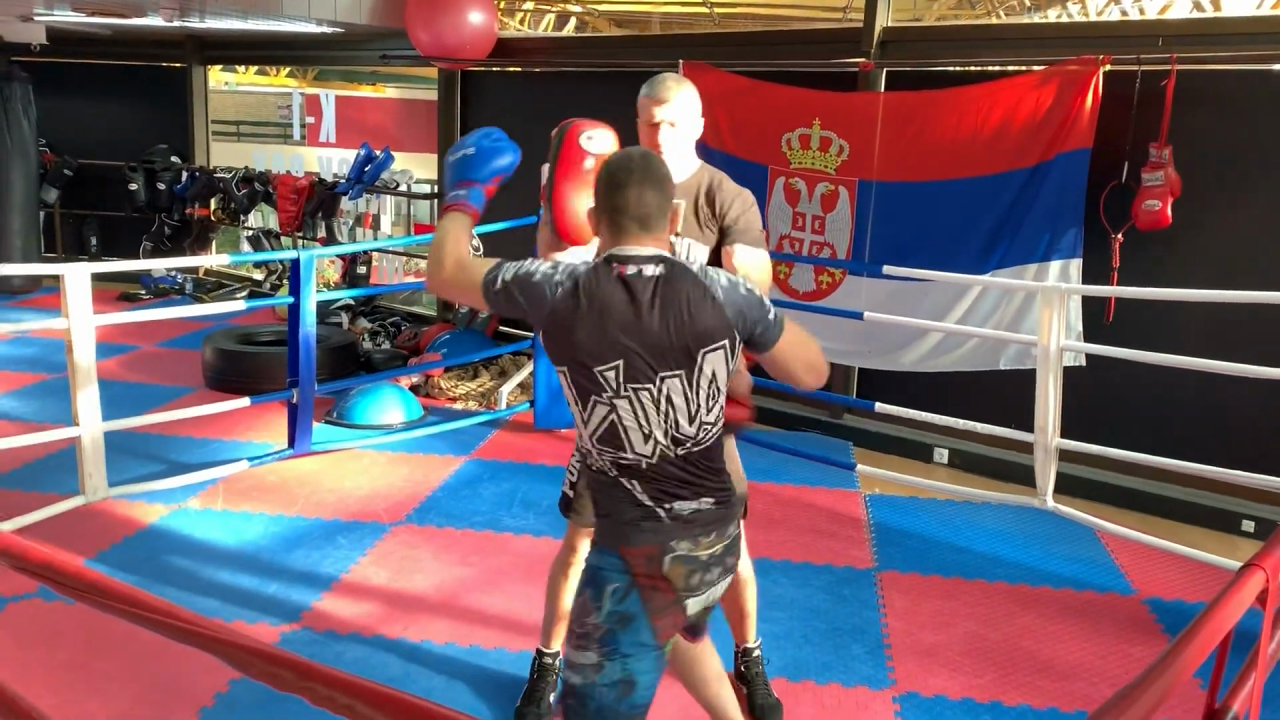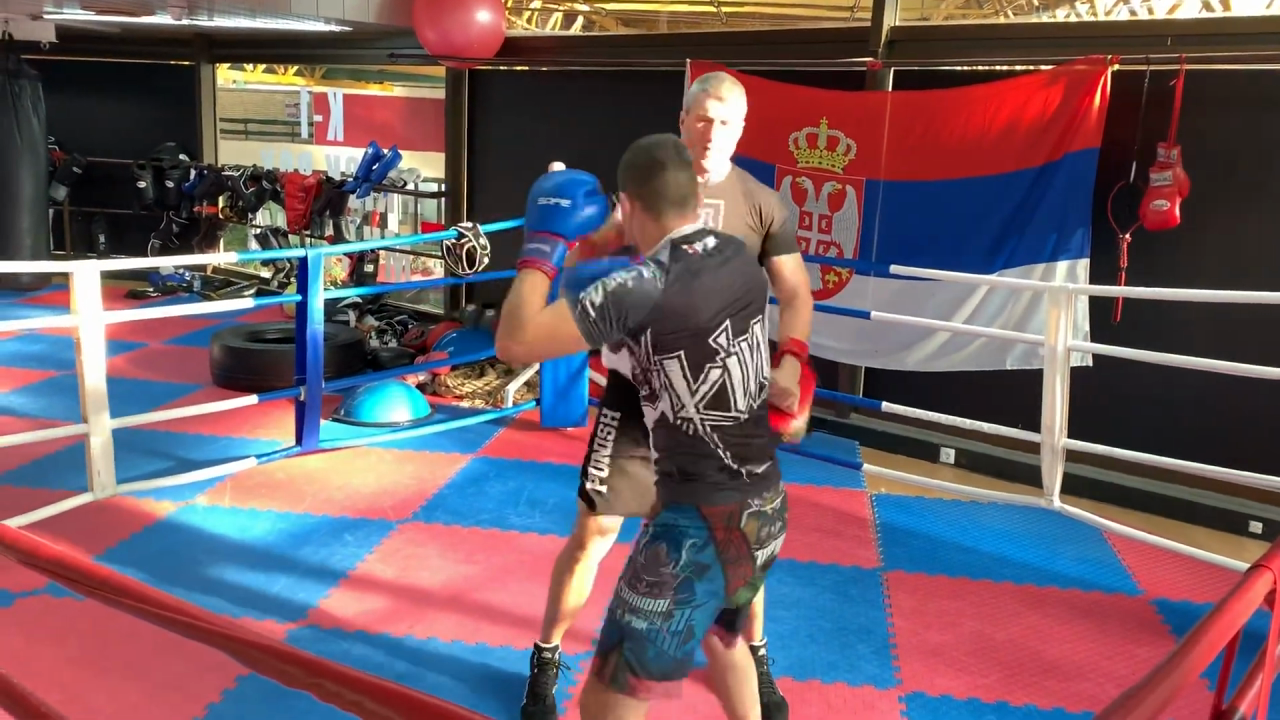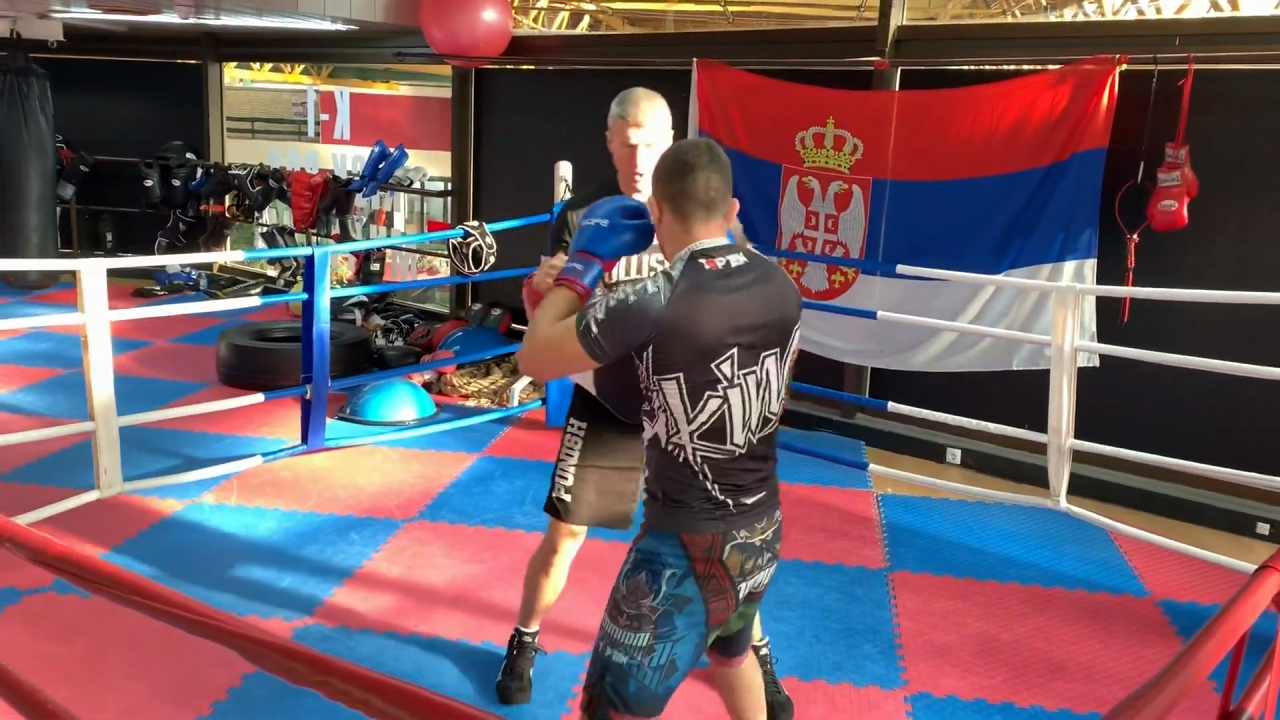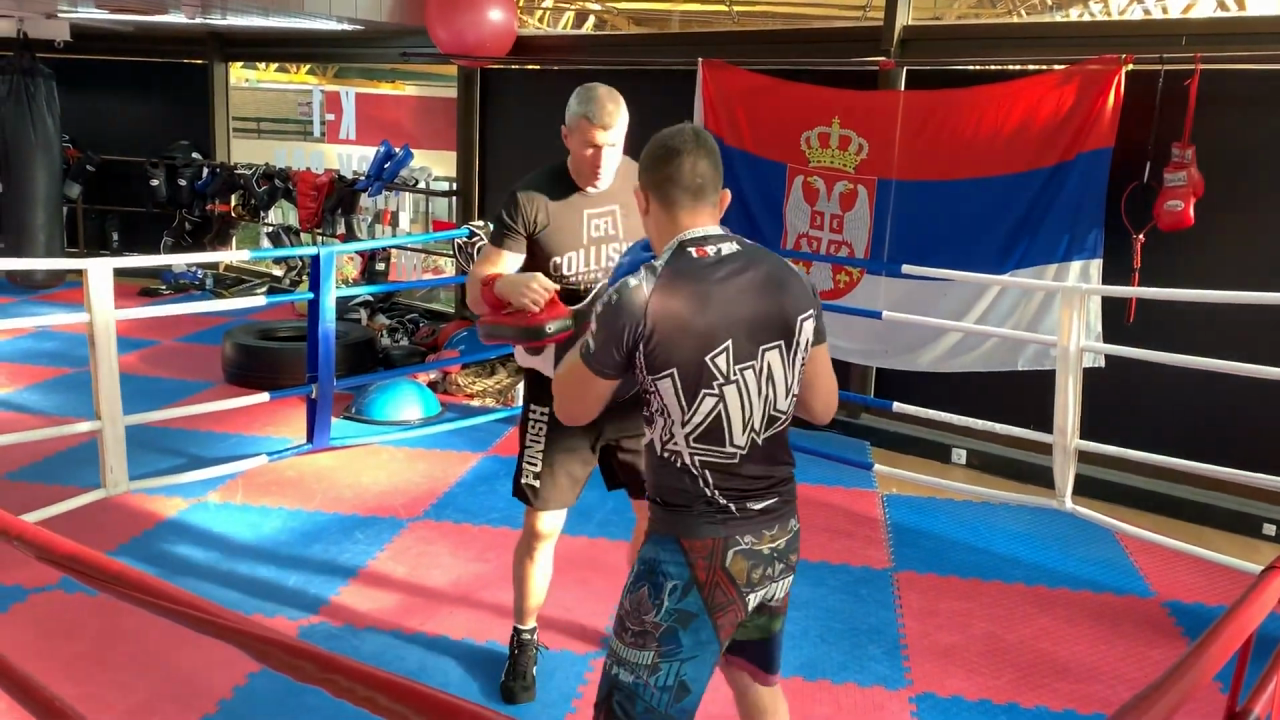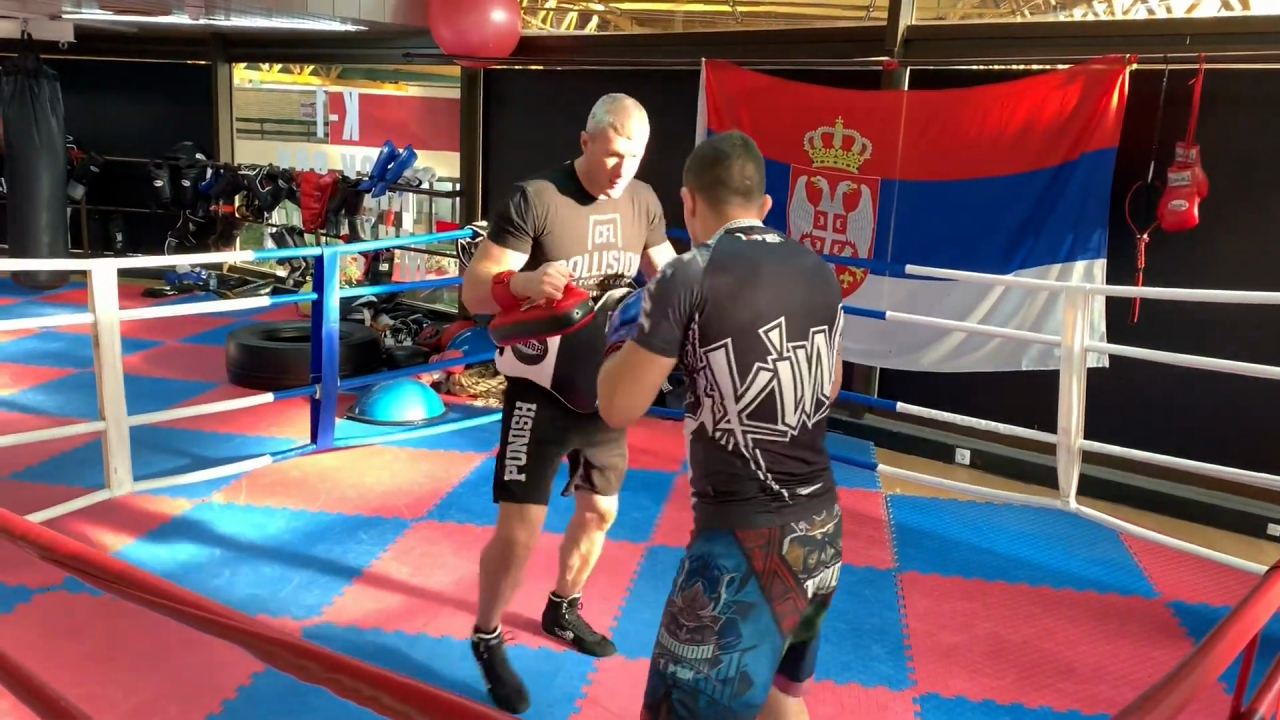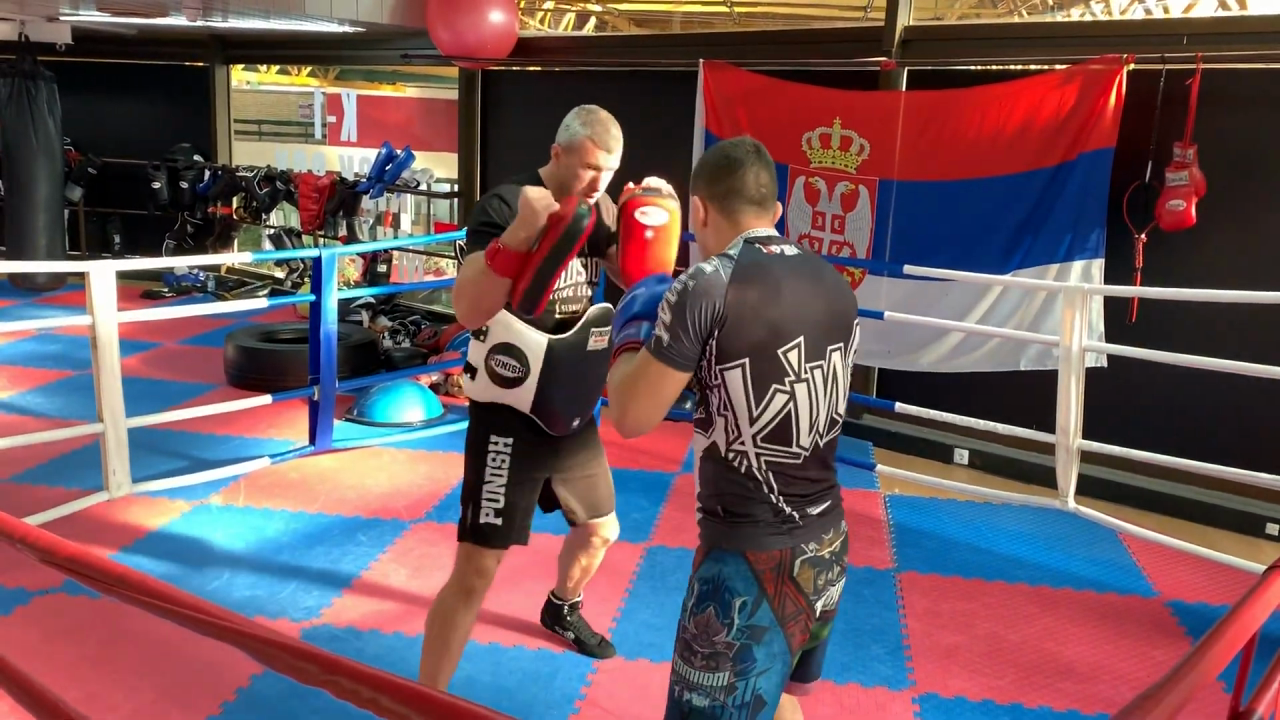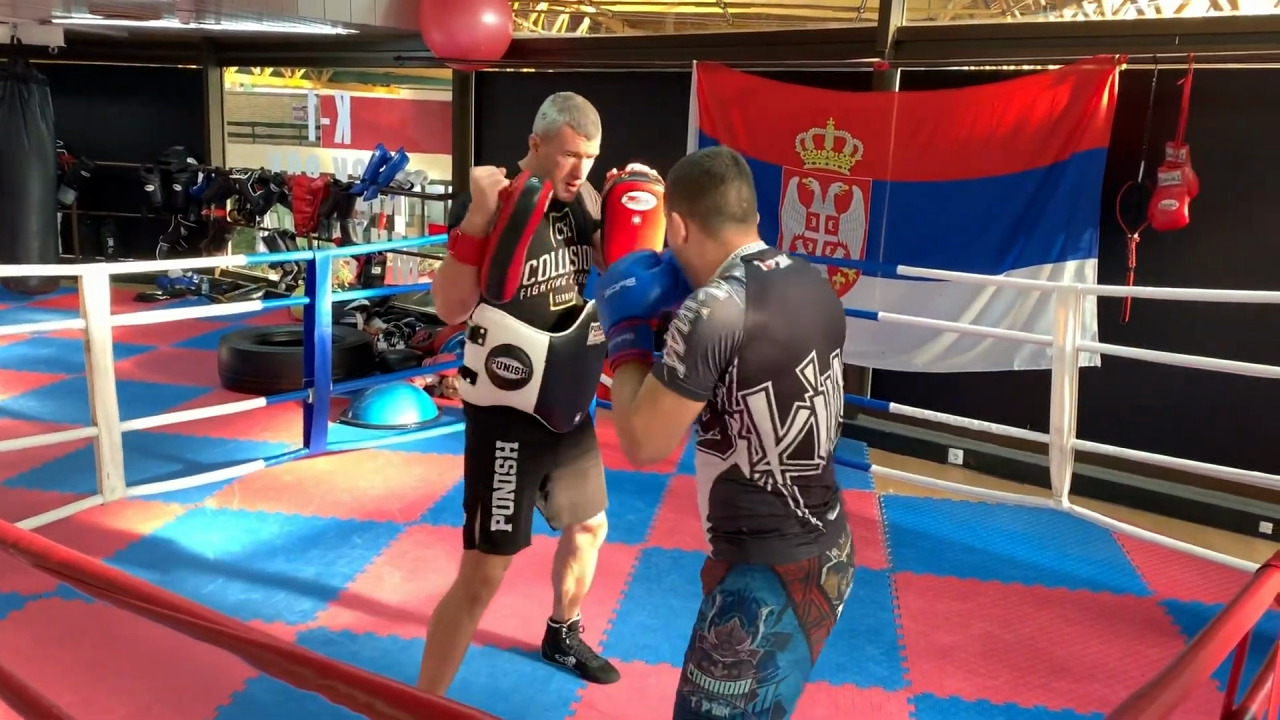
dt=0.3s
person 1, frame 1
left shoulder: (731, 199)
left elbow: (751, 296)
right elbow: (561, 261)
right knee: (579, 537)
left ankle: (748, 660)
right ankle: (547, 663)
person 1, frame 2
left shoulder: (763, 204)
left elbow: (795, 295)
left wrist: (789, 363)
right hip: (639, 393)
right knee: (593, 531)
left ankle: (754, 656)
right ankle: (546, 659)
person 1, frame 3
right shoulder: (584, 212)
right elbow: (541, 298)
right wrist: (543, 283)
right hip: (605, 405)
right knee: (563, 533)
left ankle: (755, 655)
right ankle: (523, 643)
person 1, frame 4
right shoulder: (529, 199)
right elbow: (478, 292)
right wrist: (505, 286)
left hip: (635, 383)
right hip: (559, 387)
left knee: (659, 512)
right knee: (542, 526)
right ankle: (524, 641)
person 1, frame 5
left shoulder: (643, 202)
right shoulder: (533, 199)
left elbow: (659, 276)
right elbow: (473, 292)
right wrist: (524, 279)
left hip: (603, 387)
right hip: (539, 386)
left knee: (602, 507)
right knee: (519, 526)
left ankle: (562, 607)
right ankle: (487, 641)
person 1, frame 6
left shoulder: (603, 209)
right shoulder: (503, 206)
right elbow: (469, 311)
right wrist: (519, 234)
right hip: (509, 416)
left knee: (601, 528)
right knee: (477, 569)
left ankle: (562, 608)
person 1, frame 7
left shoulder: (582, 199)
right shoulder: (493, 203)
right elbow: (451, 310)
right wrist: (476, 220)
left hip: (567, 408)
right hip: (506, 418)
left knee: (589, 530)
right knee: (483, 575)
left ankle: (563, 636)
person 2, frame 1
left shoulder: (561, 290)
right shoulder: (718, 292)
left elbow: (448, 274)
right elbow: (810, 371)
left wrist: (462, 196)
left hip: (639, 548)
right hip: (713, 536)
right knee: (681, 632)
person 2, frame 2
left shoulder: (642, 287)
right shoulder: (742, 260)
left elbow: (514, 343)
left wrist: (543, 246)
left hip: (700, 519)
right hip: (762, 506)
right knee: (720, 633)
person 2, frame 3
left shoulder: (649, 301)
right shoulder: (778, 287)
left elbow: (536, 360)
left wrist: (580, 262)
left hip: (687, 543)
right hip: (758, 528)
right knee: (729, 648)
person 2, frame 4
left shoulder: (638, 298)
right shoulder: (788, 281)
left elbow: (571, 407)
right elbow: (821, 407)
left hip: (694, 551)
right hip: (776, 535)
right knee: (752, 670)
person 2, frame 5
left shoulder: (689, 276)
right shoulder: (817, 274)
left elbow: (619, 408)
left wrist: (625, 331)
left hip: (743, 545)
right hip: (818, 529)
person 2, frame 6
left shoulder: (706, 284)
right shoulder: (834, 286)
left elbow: (631, 417)
left wrist: (630, 332)
left hip: (751, 561)
right hip: (824, 544)
person 2, frame 7
left shoulder: (712, 309)
right shoulder: (814, 286)
left elbow: (643, 443)
left wrist: (626, 333)
left hip: (768, 573)
right hip: (821, 550)
